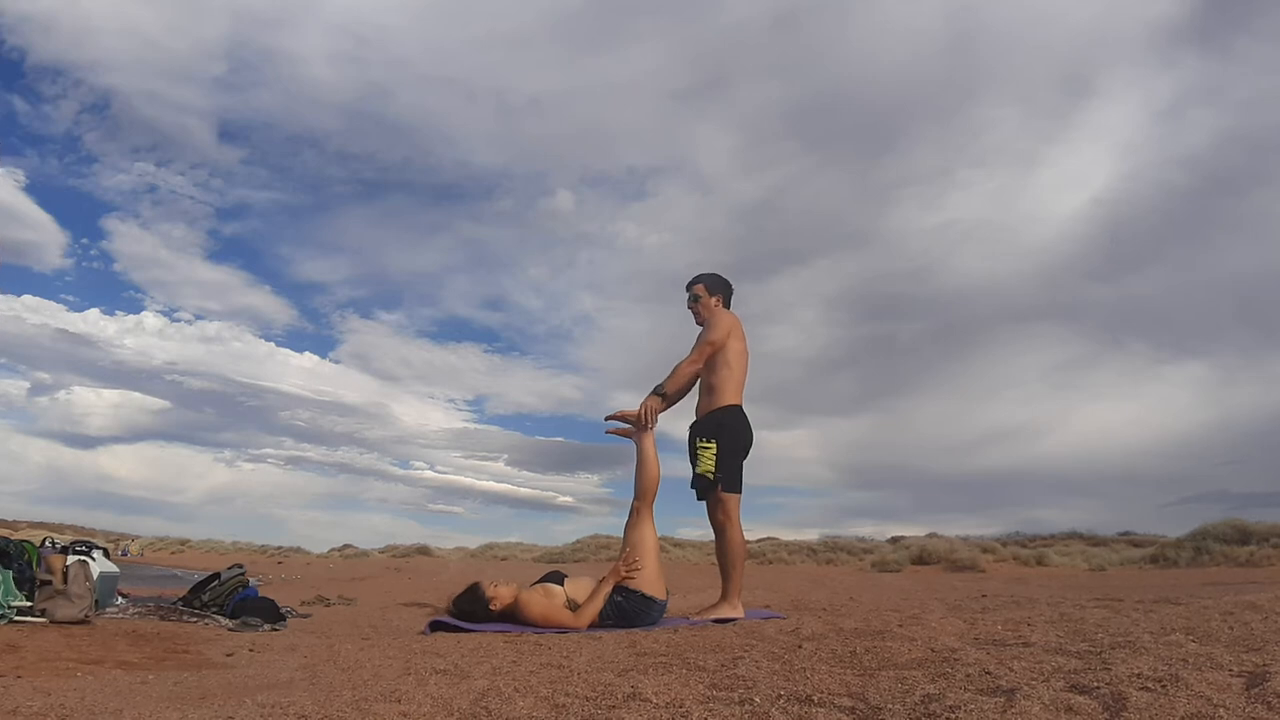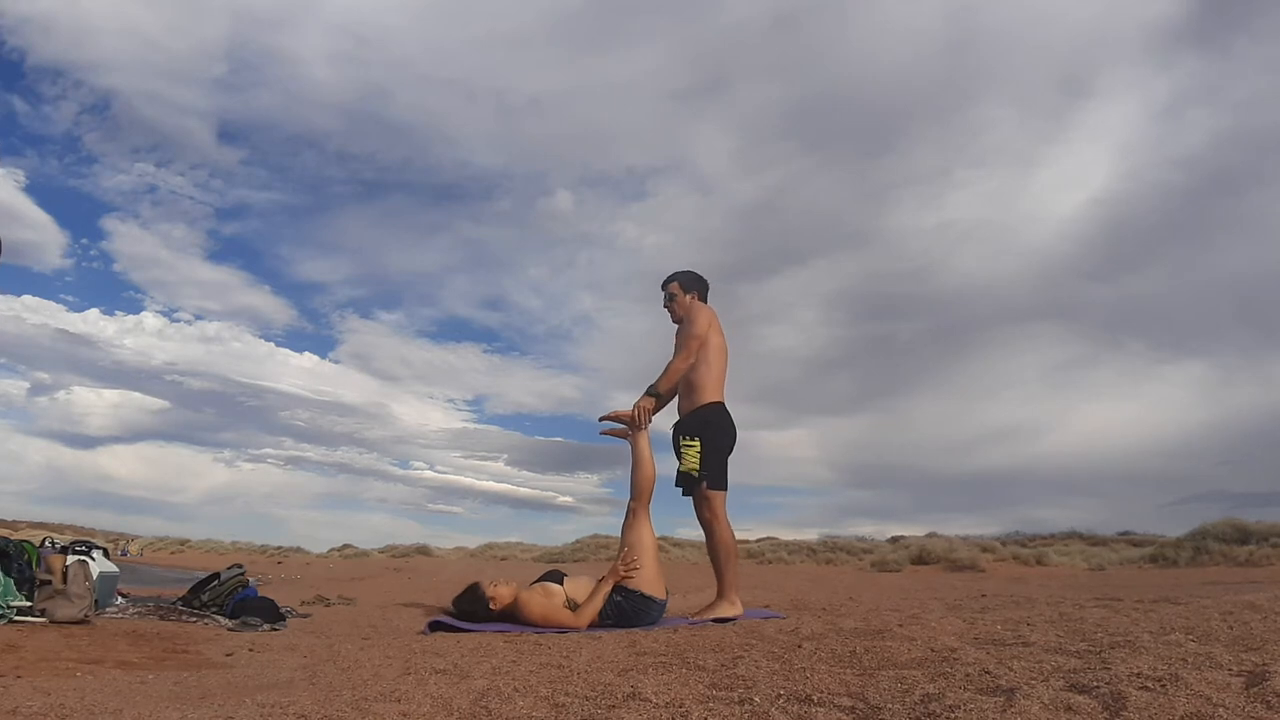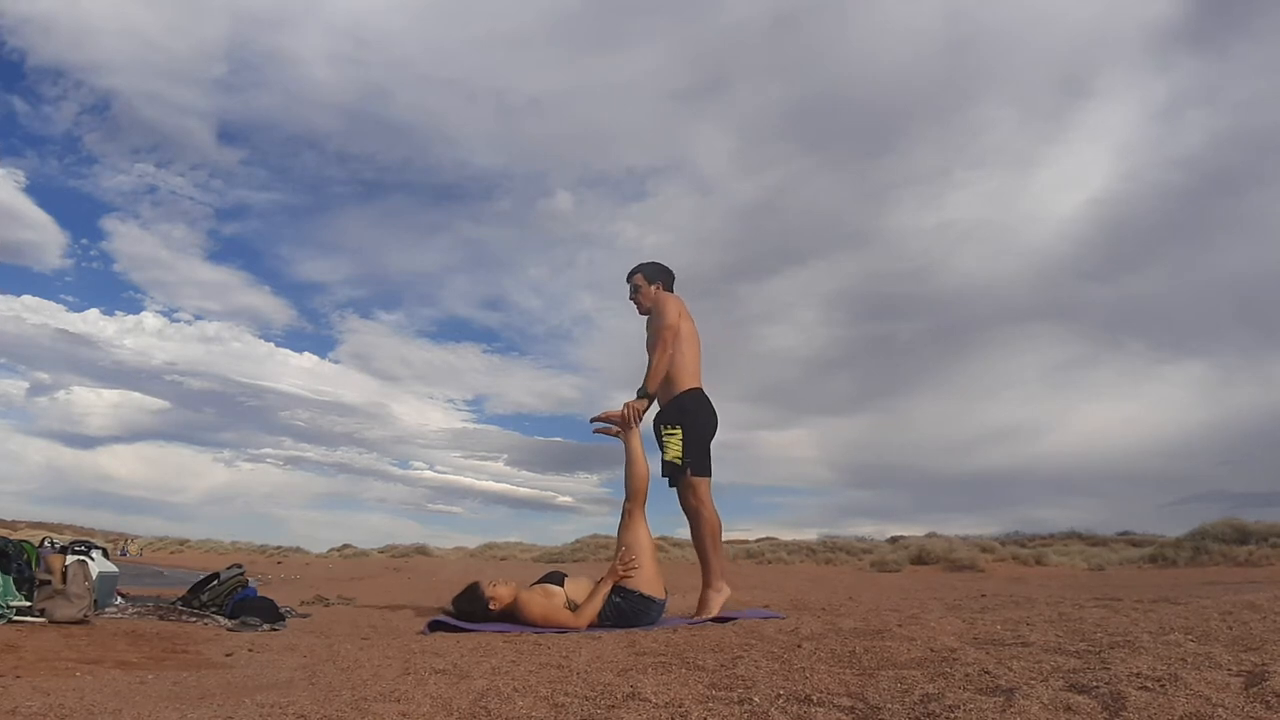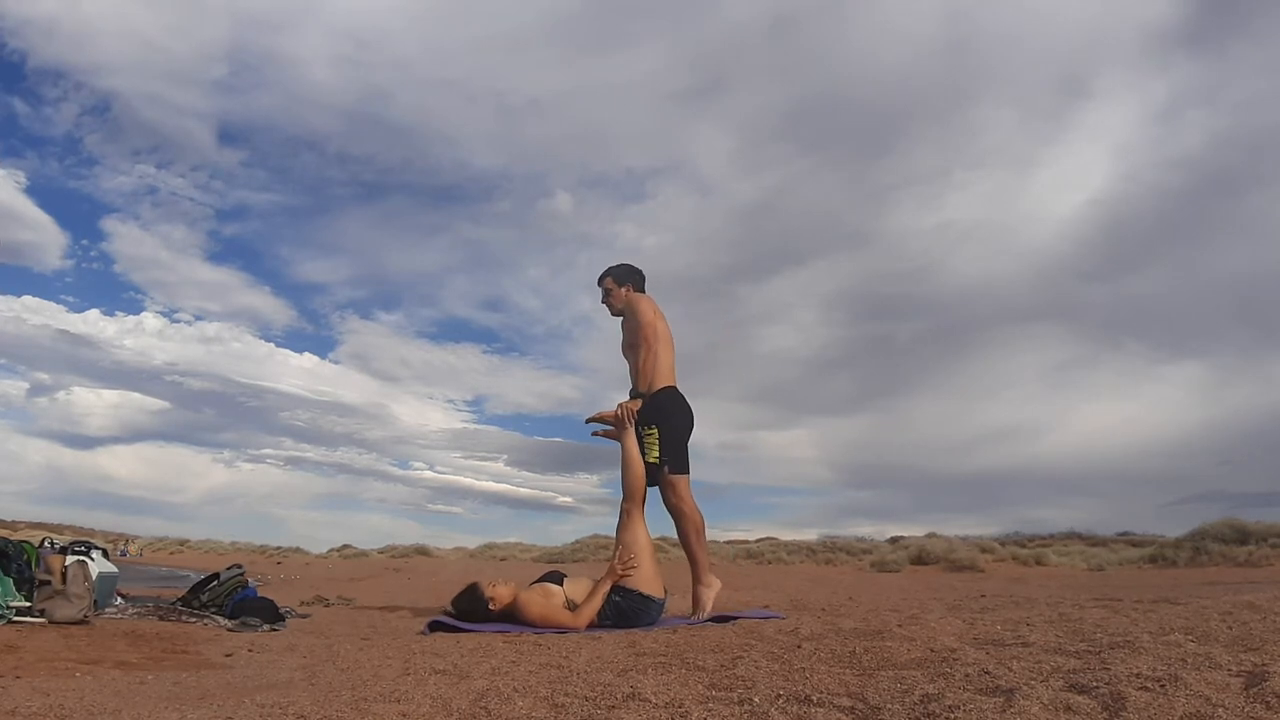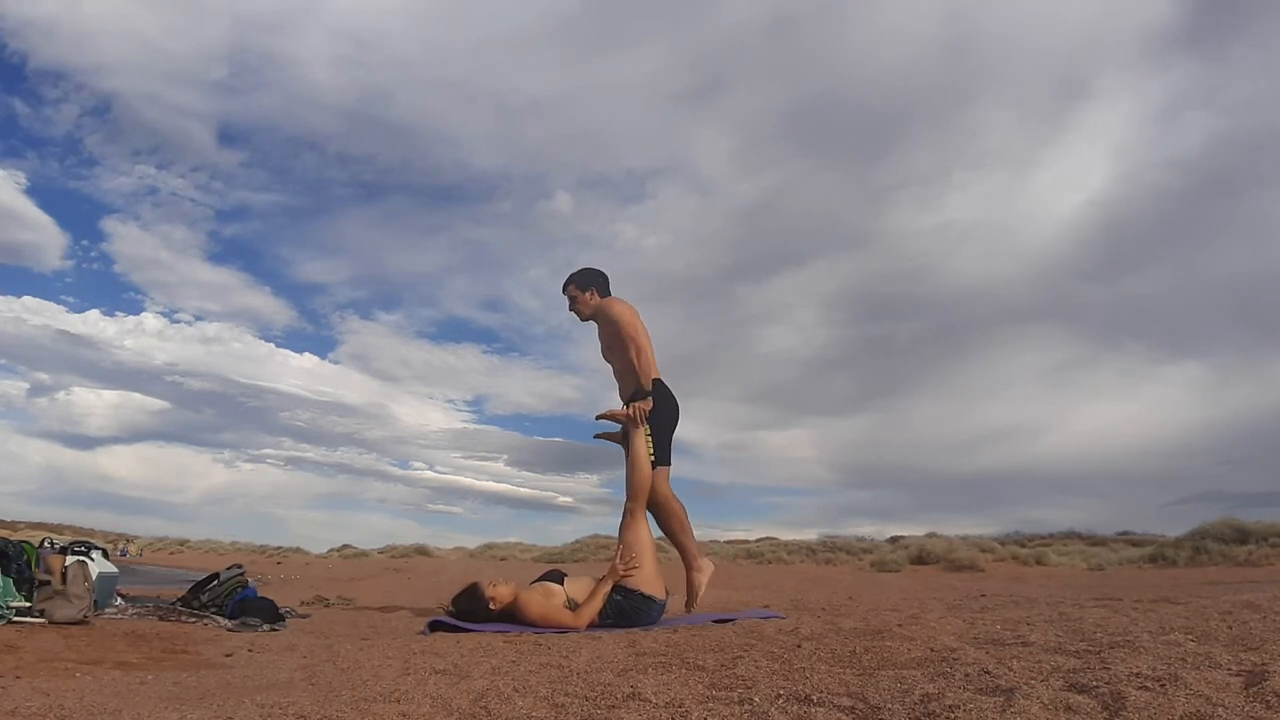
dt=0.7s
person 1, frame 1
left shoulder: (724, 320)
right shoulder: (713, 334)
left elbow: (693, 363)
right elbow: (688, 383)
left wrist: (655, 395)
right wrist: (652, 410)
left hip: (724, 425)
right hip: (715, 428)
left knee: (726, 516)
right knee: (720, 518)
left ankle: (731, 602)
right ankle: (729, 600)
person 1, frame 2
left shoulder: (700, 314)
right shoulder: (690, 331)
left elbow: (684, 360)
right elbow: (677, 385)
left wrist: (649, 395)
right wrist: (647, 413)
left hip: (707, 422)
right hip: (698, 425)
left knee: (712, 511)
right knee: (708, 514)
left ankle: (729, 597)
right ankle: (725, 597)
person 1, frame 3
left shoulder: (668, 303)
right shoulder: (661, 319)
left elbow: (663, 352)
right elbow: (663, 364)
left wrist: (642, 398)
right wrist: (637, 412)
left hip: (687, 409)
right hip: (681, 413)
left knee: (697, 499)
right knee: (692, 502)
left ankle: (715, 584)
right ankle: (713, 584)
person 1, frame 4
left shoulder: (639, 304)
right shoulder: (636, 322)
left elbow: (648, 348)
left wrist: (635, 398)
right wrist: (628, 415)
left hip: (663, 408)
right hip: (657, 412)
left knee: (677, 496)
right knee: (675, 498)
left ankle: (704, 578)
right ankle: (701, 578)
person 1, frame 5
left shoulder: (611, 307)
right shoulder: (608, 324)
left elbow: (638, 346)
left wrist: (644, 397)
right wrist: (626, 427)
left hip: (652, 404)
right hip: (646, 407)
left knee: (655, 488)
right knee: (646, 490)
left ankle: (696, 562)
right ankle: (694, 563)
person 2, frame 1
left shoulder: (525, 601)
right shoulder: (525, 603)
right elbow: (578, 621)
right wrist: (611, 579)
left hip: (632, 603)
right hip: (637, 603)
right knee: (641, 508)
left ankle: (642, 437)
right ankle: (644, 435)
person 2, frame 2
left shoulder: (525, 600)
right shoulder: (524, 603)
right elbow: (578, 620)
right wrist: (610, 579)
left hip: (631, 602)
right hip: (636, 602)
right knee: (637, 508)
left ankle: (636, 437)
right ankle: (639, 433)
person 2, frame 3
left shoulder: (525, 600)
right shoulder: (524, 604)
right elbow: (578, 621)
right wrist: (609, 580)
left hip: (631, 604)
right hip: (636, 604)
right knee: (633, 509)
left ankle: (628, 436)
right ankle: (631, 431)
person 2, frame 4
left shoulder: (525, 600)
right shoulder: (523, 603)
right elbow: (577, 621)
right wrist: (608, 579)
left hip: (630, 602)
right hip: (635, 603)
right knee: (630, 508)
left ankle: (626, 436)
right ankle: (626, 431)
person 2, frame 5
left shoulder: (524, 601)
right shoulder: (524, 603)
right elbow: (577, 621)
right wrist: (610, 579)
left hip: (632, 602)
right hip: (637, 603)
right knee: (635, 508)
left ankle: (635, 432)
right ankle: (637, 428)
